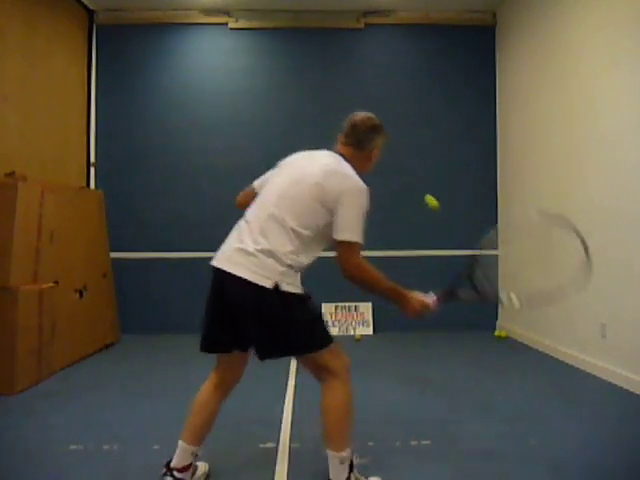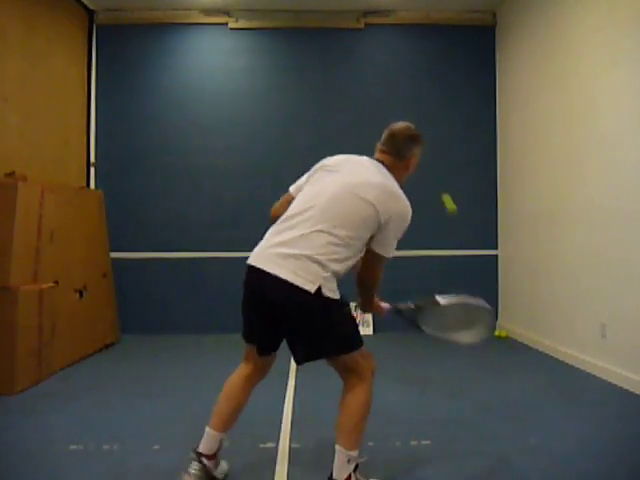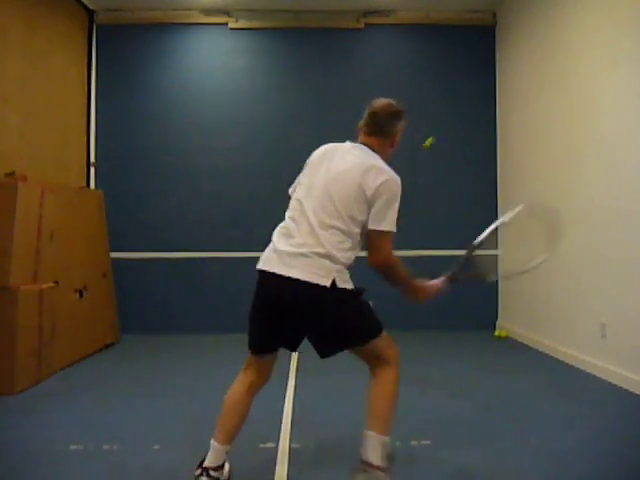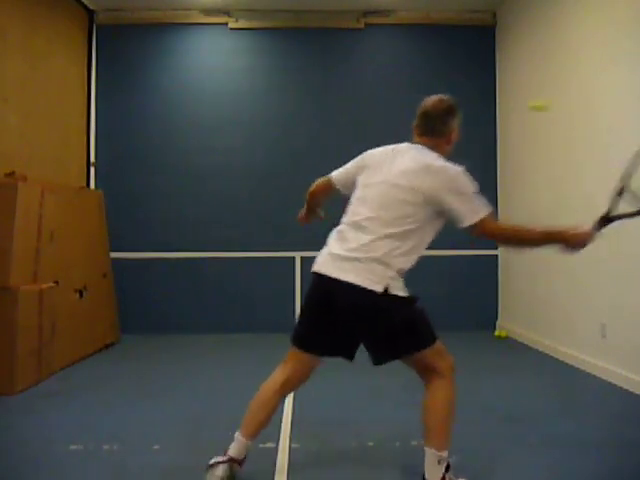
dt=0.3s
person 1, frame 1
left shoulder: (298, 158)
right shoulder: (353, 188)
left elbow: (244, 200)
right elbow: (352, 267)
right wrist: (404, 298)
left hip: (227, 269)
right hip: (267, 284)
left knee: (224, 374)
right knee: (334, 372)
person 1, frame 2
left shoulder: (334, 162)
right shoulder: (398, 204)
left elbow: (277, 212)
right elbow: (369, 272)
right wrist: (369, 303)
left hip: (261, 268)
right hip: (306, 286)
left knee: (253, 366)
right knee: (361, 373)
person 1, frame 3
left shoulder: (322, 152)
right shoulder: (386, 179)
right elbow: (380, 258)
right wrist: (414, 288)
left hip: (272, 271)
right hip: (321, 284)
left knee: (254, 374)
right knee: (386, 359)
person 1, frame 4
left shoulder: (376, 156)
right shoulder: (449, 176)
left elbow: (317, 189)
right elbow: (495, 232)
left wrist: (310, 211)
right wrist: (559, 237)
left hip: (327, 275)
right hip: (375, 290)
left knee: (290, 371)
right knee: (440, 371)
